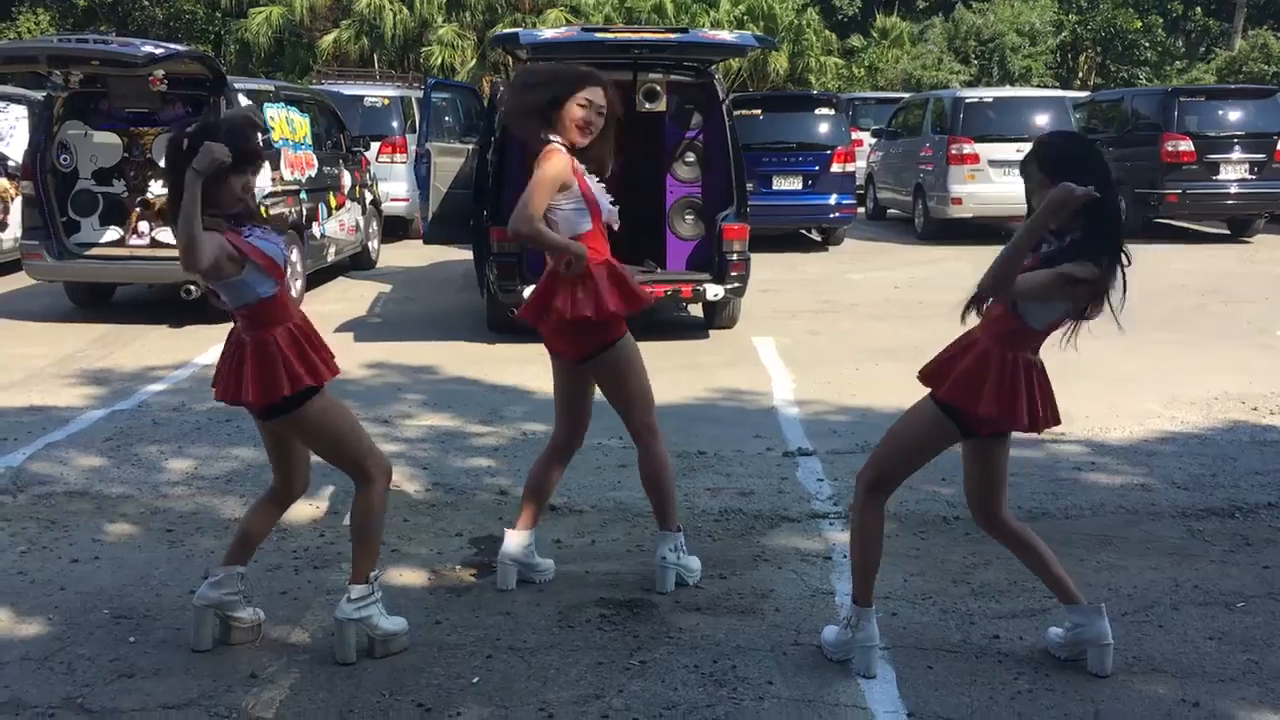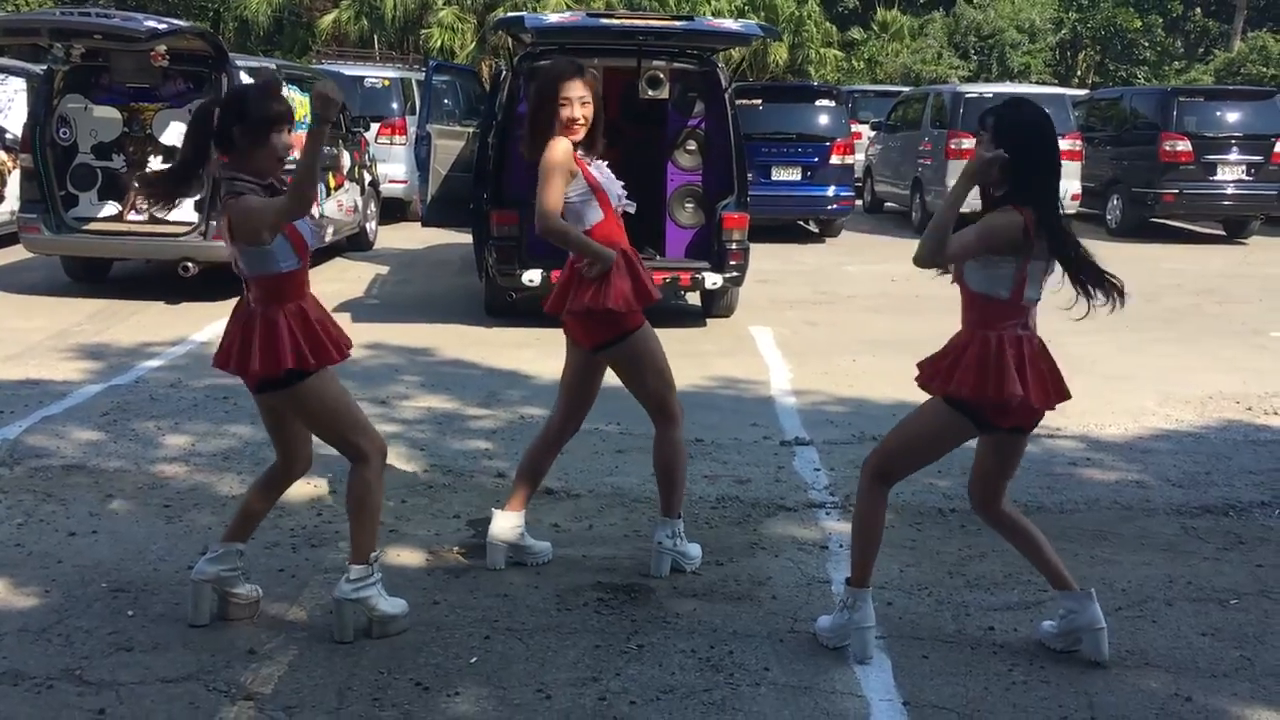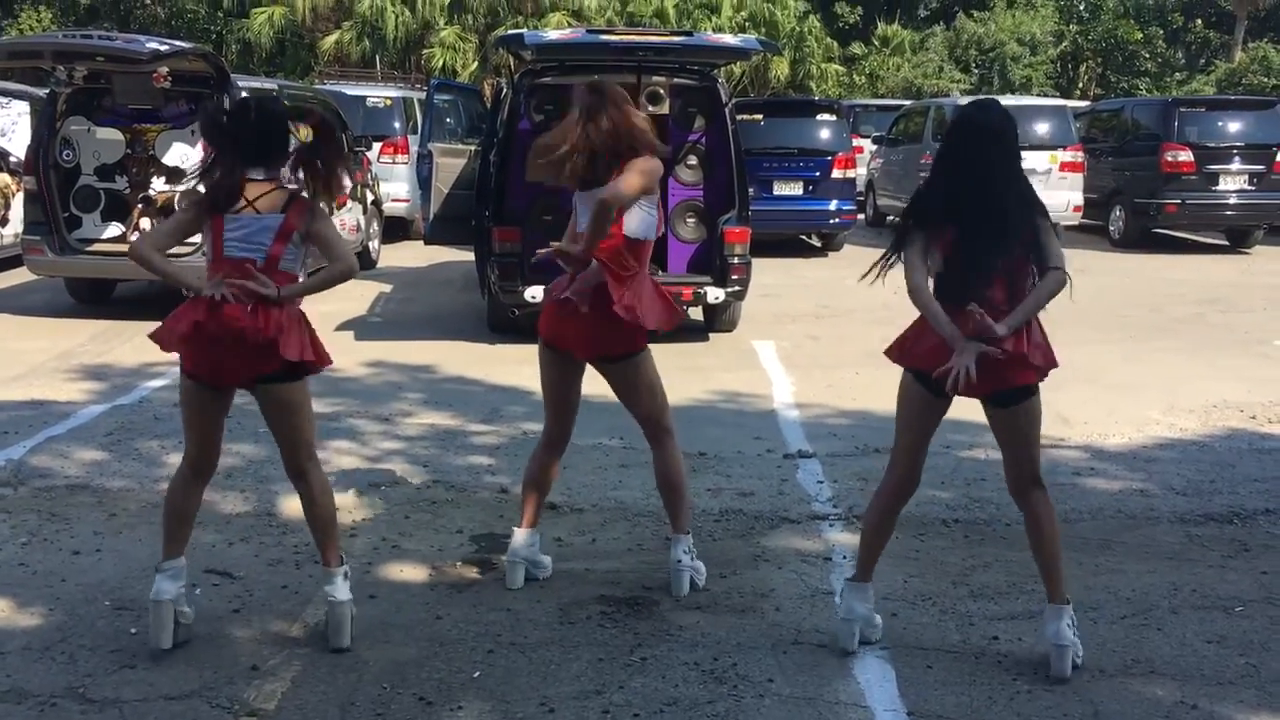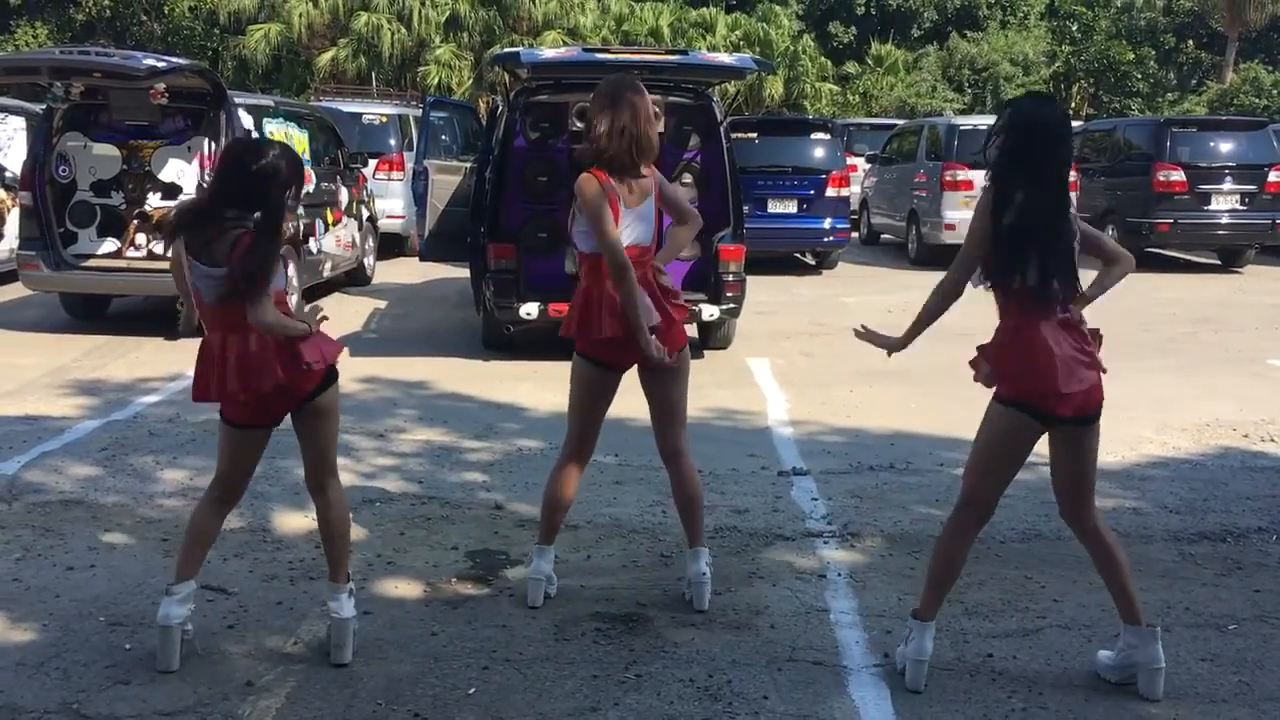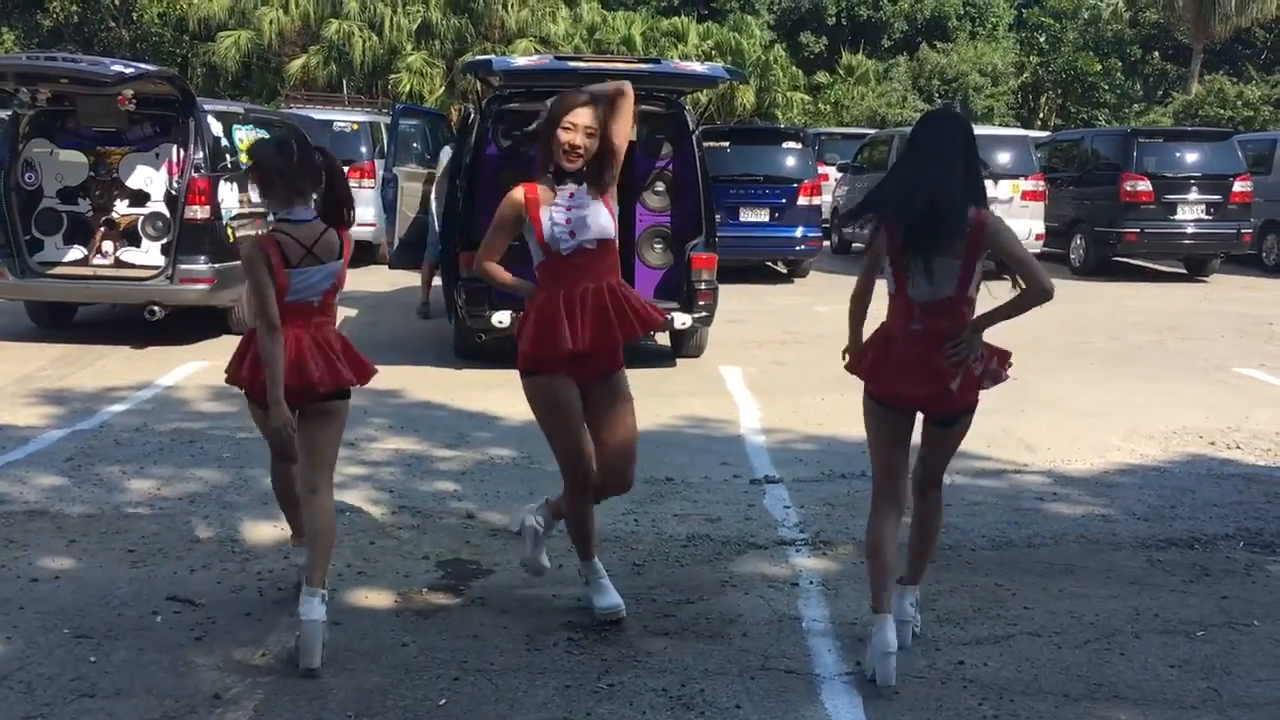
dt=1s
person 1, frame 1
left shoulder: (1084, 266)
right shoulder: (1059, 239)
left elbow: (1005, 286)
left wrist: (1041, 218)
left hip: (986, 379)
right hip: (993, 377)
left knee: (870, 485)
right knee: (990, 513)
left ankle: (859, 628)
right ankle: (1086, 620)
person 1, frame 2
left shoulder: (1012, 219)
right shoulder: (1028, 217)
left elbow: (928, 256)
left wrist: (966, 182)
left hip: (988, 372)
right hip: (1016, 375)
left knee: (877, 473)
right knee: (989, 501)
left ankle: (856, 611)
right ankle: (1078, 608)
person 1, frame 3
left shoulder: (932, 211)
right shoulder: (1027, 212)
left elbow: (918, 284)
right elbow: (1055, 276)
left wrist: (954, 336)
right wrist: (1004, 329)
left hip: (941, 348)
right hip: (1008, 356)
left knee: (899, 478)
right knee: (1030, 488)
left ankle: (858, 596)
right ankle: (1058, 619)
person 1, frame 4
left shoulder: (1003, 201)
right shoulder: (1055, 207)
left elbow: (955, 281)
right elbow: (1121, 260)
left wrist: (902, 339)
right wrist: (1077, 303)
left hip: (1026, 375)
right hip: (1074, 370)
left knee: (971, 511)
right knee: (1082, 513)
left ankle: (919, 637)
right ankle: (1140, 644)
person 1, frame 5
left shoulder: (890, 219)
right shoulder: (982, 223)
left elbow: (861, 298)
right elbow: (1041, 289)
left wrist: (855, 344)
right wrist: (980, 325)
left hip: (892, 364)
right hip: (954, 372)
left knee: (887, 499)
right knee: (929, 483)
left ankle: (883, 629)
right ankle: (906, 599)
person 2, frame 1
left shoulder: (235, 214)
right shoulder: (212, 241)
right elbow: (194, 258)
left wrist: (241, 128)
right wrist: (194, 177)
left hip: (277, 361)
right hip: (277, 365)
left knee: (289, 484)
right knee: (374, 471)
left ankle: (221, 590)
right ankle: (360, 602)
person 2, frame 2
left shoulder: (261, 185)
right shoulder: (246, 206)
right elbow: (302, 199)
right wrist: (325, 122)
left hip: (278, 336)
right hip: (280, 343)
left knee: (292, 461)
right knee: (368, 449)
left ankle: (219, 567)
right ankle: (360, 583)
person 2, frame 3
left shoulder: (210, 200)
right shoulder: (302, 208)
left elbow: (143, 248)
right elbow: (345, 264)
left wrist: (196, 285)
right wrist: (283, 294)
left hip: (208, 334)
right hip: (275, 338)
left knee: (197, 466)
right knee: (304, 467)
left ankle: (169, 582)
right ankle: (335, 583)
person 2, frame 4
left shoulder: (188, 220)
right shoulder: (259, 243)
left elbow: (183, 276)
right elbow: (261, 318)
right wrist: (305, 327)
left hip: (237, 373)
right hip: (293, 364)
left knee: (222, 492)
right knee: (325, 484)
left ankle: (177, 601)
right ankle: (341, 600)
person 2, frame 5
left shoulder: (260, 249)
right shoulder: (340, 235)
left elbow: (270, 326)
left wrist: (276, 402)
left hip: (272, 365)
right hip: (324, 362)
left knee: (284, 459)
right knee: (318, 486)
left ankle: (303, 552)
right ankle: (312, 599)
person 3, frame 1
left shoulder: (557, 159)
right shoulder: (555, 158)
left elbow: (529, 229)
right elbow: (521, 227)
right wrist: (574, 250)
left hip: (563, 309)
right hip: (587, 305)
left knee: (566, 438)
right knee: (647, 433)
left ankle: (518, 546)
right ankle: (671, 552)
person 3, frame 2
left shoulder: (579, 156)
right shoulder: (557, 150)
right elbow: (547, 221)
right wrist: (600, 254)
left hip: (594, 298)
right hip: (605, 298)
left knee: (562, 422)
right knee: (669, 417)
left ankle: (507, 527)
right ankle: (670, 537)
person 3, frame 3
left shoulder: (586, 177)
right shoulder: (646, 167)
left elbow: (567, 247)
right elbow: (609, 200)
left wrist: (579, 259)
right wrist: (585, 257)
left hip: (562, 315)
right hip: (612, 320)
left knee: (553, 436)
right knee: (662, 435)
left ankle: (524, 542)
right ankle: (682, 550)
person 3, frame 4
left shoulder: (590, 183)
right shoulder: (649, 175)
left elbow: (615, 258)
right elbow: (691, 220)
left wrist: (637, 328)
right wrist: (662, 263)
left hip: (603, 323)
right hip: (660, 313)
left knee: (575, 452)
right knee: (676, 450)
left ankle: (541, 563)
right ankle: (698, 564)
person 3, frame 5
left shoulder: (603, 181)
right shoulder: (524, 197)
left elbow: (622, 92)
right elbow: (483, 262)
left wrist: (581, 95)
right wrist: (529, 289)
left hip: (605, 339)
right hip: (549, 341)
left knee: (619, 476)
right knee: (581, 471)
left ankle: (545, 516)
right ankle: (592, 572)
